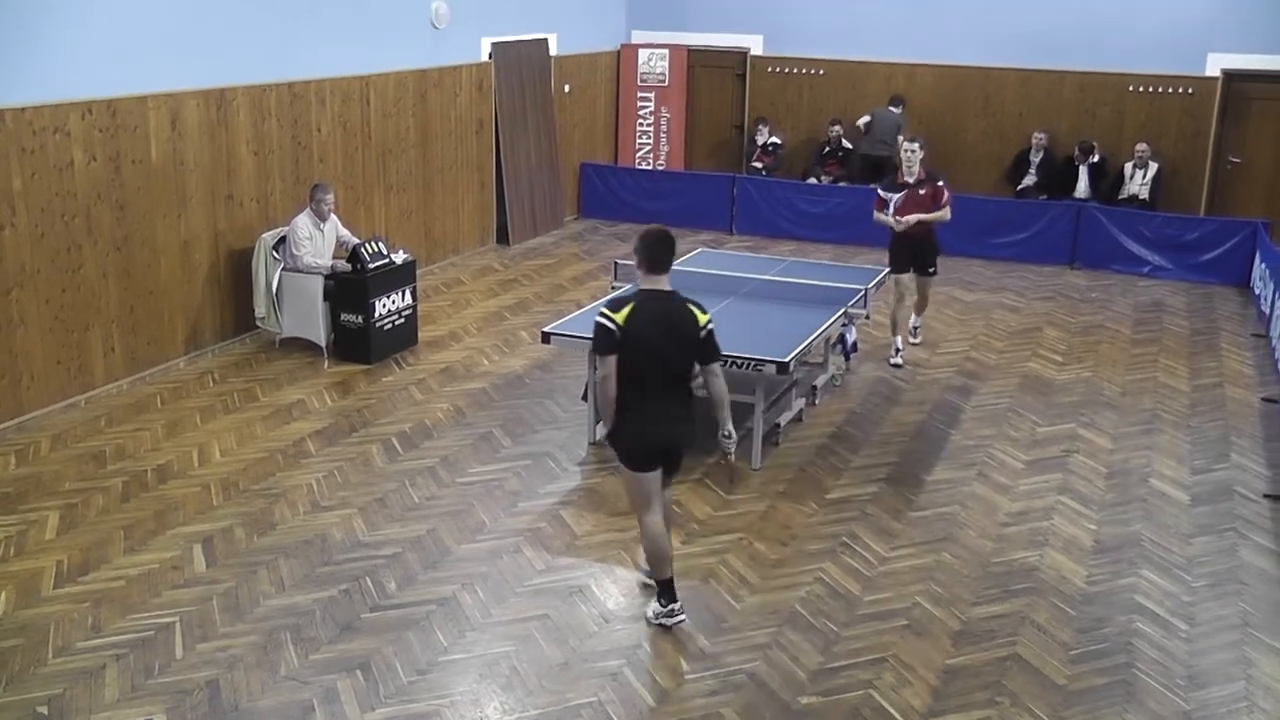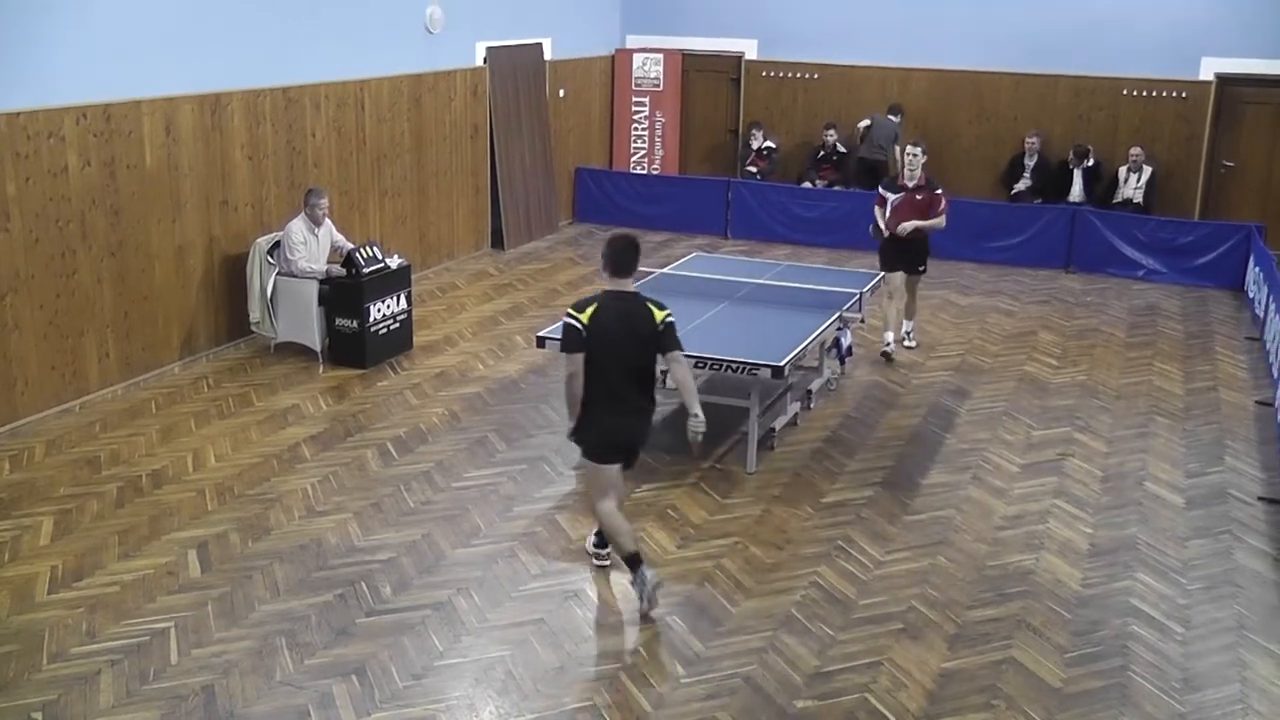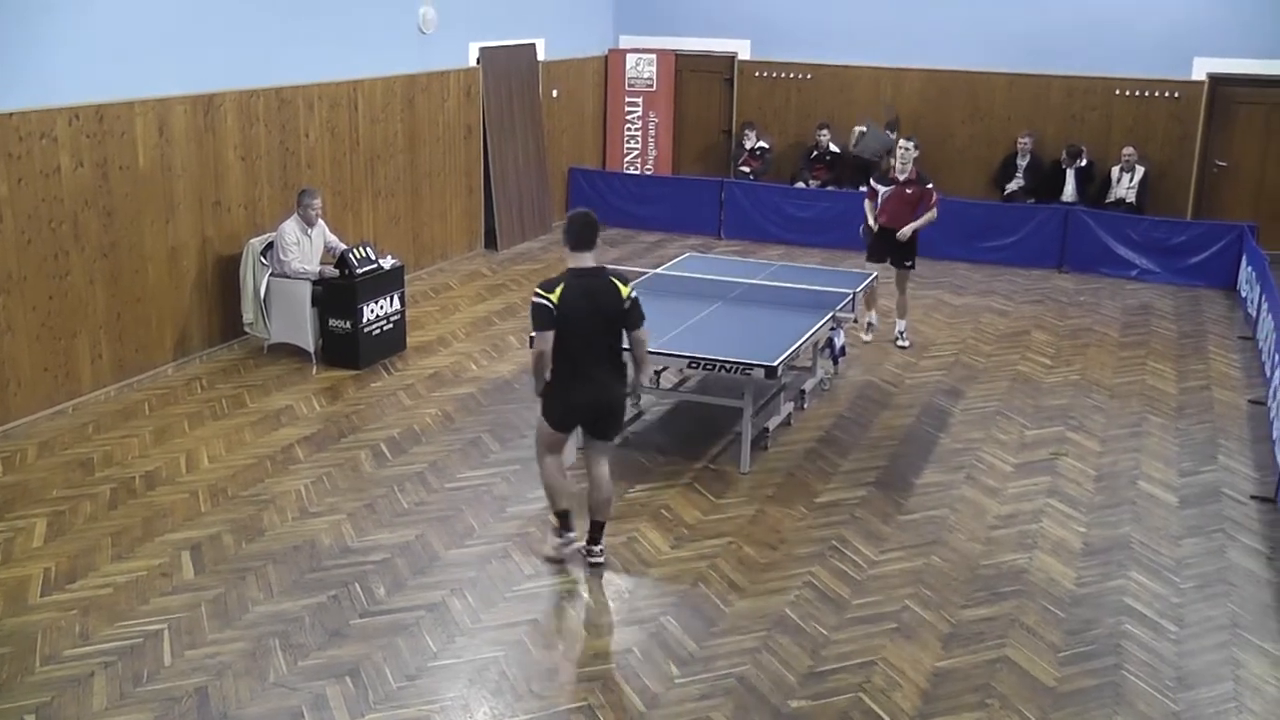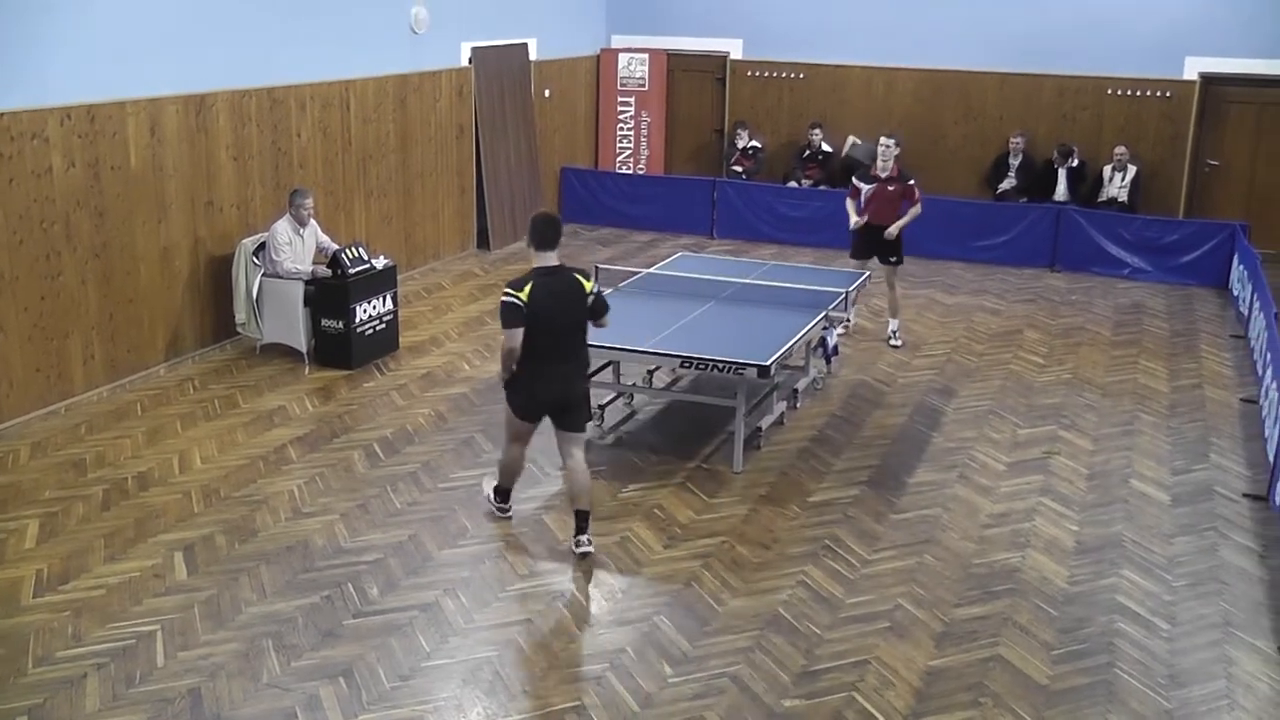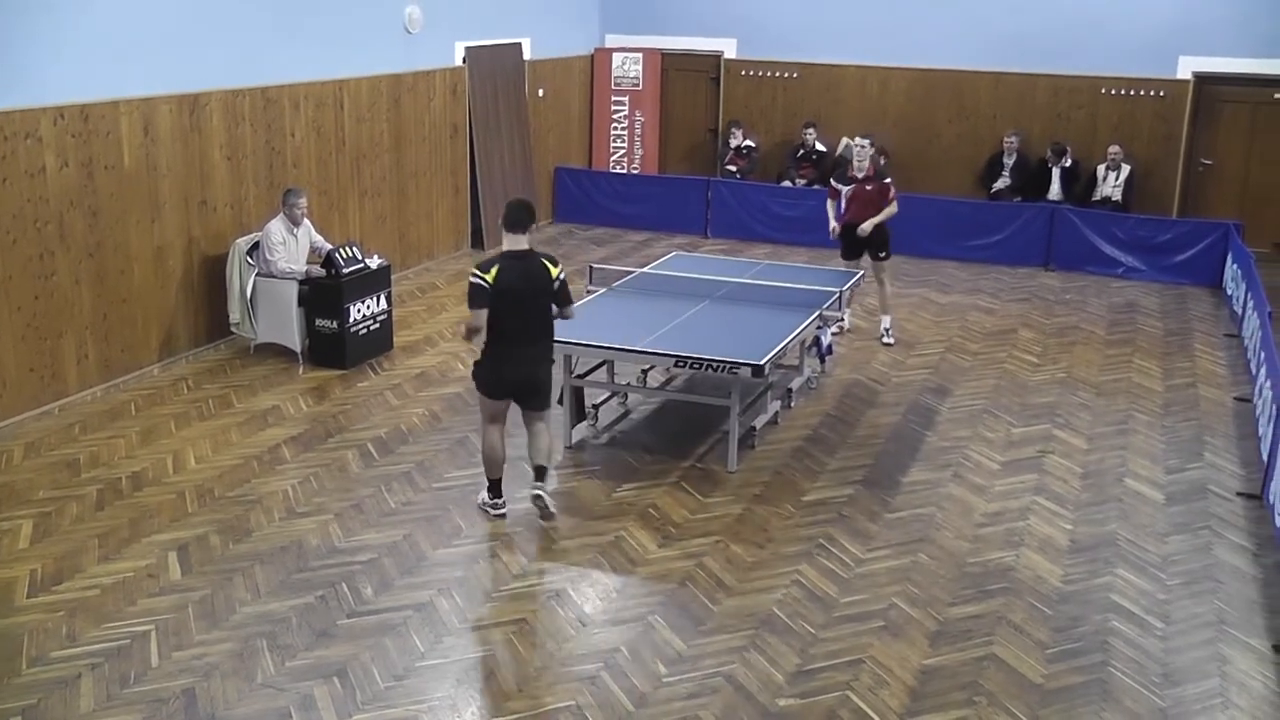
dt=0.2s
person 1, frame 1
left shoulder: (615, 313)
right shoulder: (695, 315)
left elbow: (606, 377)
right elbow: (714, 373)
left wrist: (607, 424)
right wrist: (726, 424)
left hip: (636, 426)
right hip: (679, 425)
left knee: (649, 510)
right knee: (661, 493)
left ankle: (667, 601)
right ankle: (656, 569)
person 1, frame 2
left shoulder: (580, 313)
right shoulder: (656, 312)
left elbow: (572, 374)
right elbow: (678, 364)
left wrist: (574, 418)
right wrist: (695, 413)
left hip: (599, 420)
right hip: (638, 418)
left knee: (604, 503)
right knee: (614, 485)
left ankle: (640, 571)
right ankle: (602, 546)
person 1, frame 3
left shoulder: (550, 292)
right shoulder: (619, 286)
left elbow: (542, 349)
right elbow: (639, 340)
left wrist: (539, 382)
right wrist: (638, 376)
left hip: (566, 392)
right hip: (610, 390)
left knee: (547, 455)
right knee: (599, 463)
left ankle: (564, 530)
right ankle: (595, 544)
person 1, frame 4
left shoulder: (518, 290)
right shoulder: (582, 281)
left elbow: (513, 345)
right elbow: (602, 322)
left wrist: (507, 370)
left hip: (532, 383)
right hip: (574, 382)
left knee: (516, 443)
right knee: (574, 454)
left ankle: (502, 497)
right ankle: (582, 533)
person 1, frame 5
left shoulder: (485, 272)
right shoulder: (550, 267)
left elbow: (476, 323)
right elbow: (568, 311)
left wrist: (468, 334)
left hip: (497, 362)
right hip: (537, 362)
left knee: (493, 425)
right knee: (538, 424)
left ankle: (494, 496)
right ankle: (540, 484)
person 2, frame 1
left shoulder: (934, 182)
right shoulder: (889, 184)
left elbow: (946, 214)
right elbow: (877, 213)
left wrist: (917, 216)
right wrist: (892, 221)
left hip: (926, 242)
right hip: (900, 241)
left knee: (924, 293)
right knee: (900, 296)
left ankle: (915, 323)
right ankle: (897, 347)
person 2, frame 2
left shoulder: (932, 189)
right shoulder: (889, 184)
left elbow: (941, 222)
right elbow: (878, 207)
left wrist: (915, 224)
right wrist: (881, 224)
left hip: (916, 244)
right hip: (892, 242)
left knee: (911, 291)
right knee: (891, 292)
left ankle: (907, 330)
right ankle: (889, 342)
person 2, frame 3
left shoulder: (922, 183)
right shoulder: (881, 177)
left elbow: (932, 213)
right elbow: (869, 200)
left wrist: (912, 227)
right wrist: (870, 219)
left hip: (904, 237)
right hip: (880, 233)
left knee: (901, 286)
left ankle: (901, 330)
right ankle: (871, 321)
person 2, frame 4
left shoulder: (904, 179)
right shoulder: (863, 175)
left elbow: (917, 208)
right elbow: (851, 198)
left wrist: (898, 225)
right wrist: (853, 217)
left hip: (890, 233)
right hip: (865, 231)
left knee: (891, 283)
left ankle: (893, 329)
right ankle: (850, 317)
person 2, frame 5
left shoulder: (881, 178)
right shoulder: (840, 176)
left elbow: (893, 207)
right elbow: (832, 200)
left wrist: (871, 222)
right wrist: (833, 221)
left hip: (875, 231)
right hip: (850, 230)
left knee: (881, 278)
left ankle: (886, 326)
right ankle: (844, 318)
